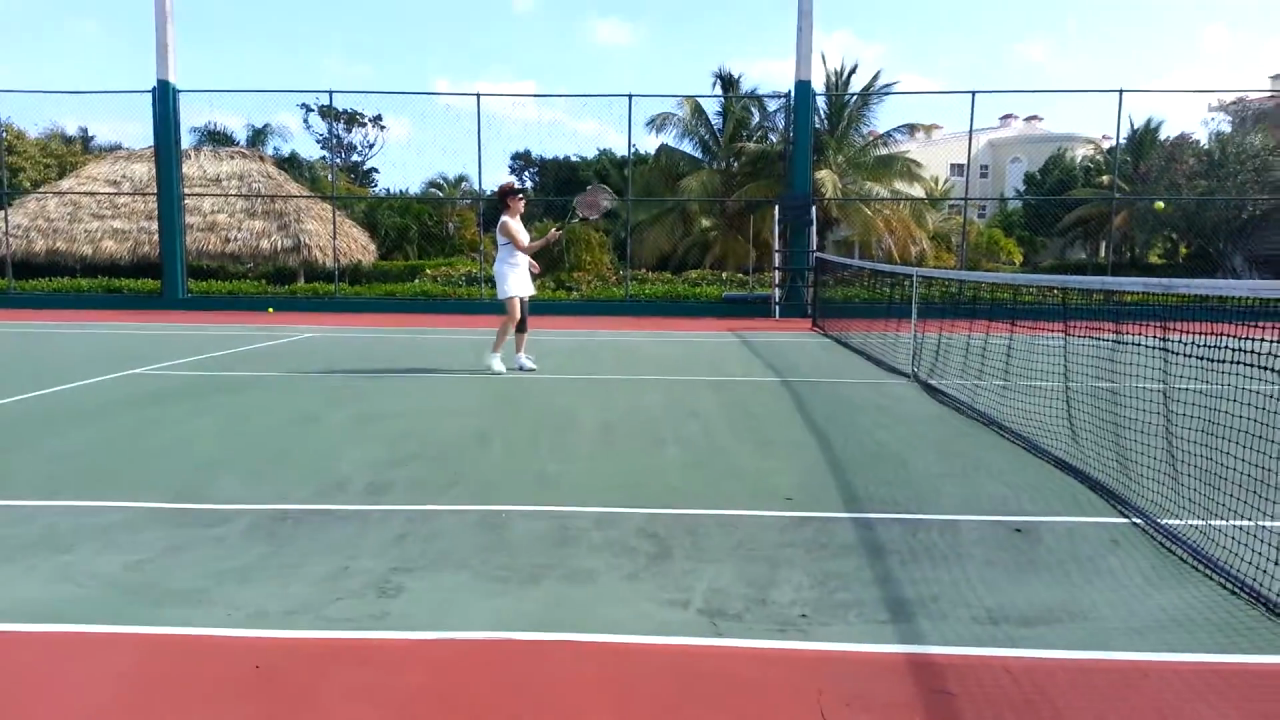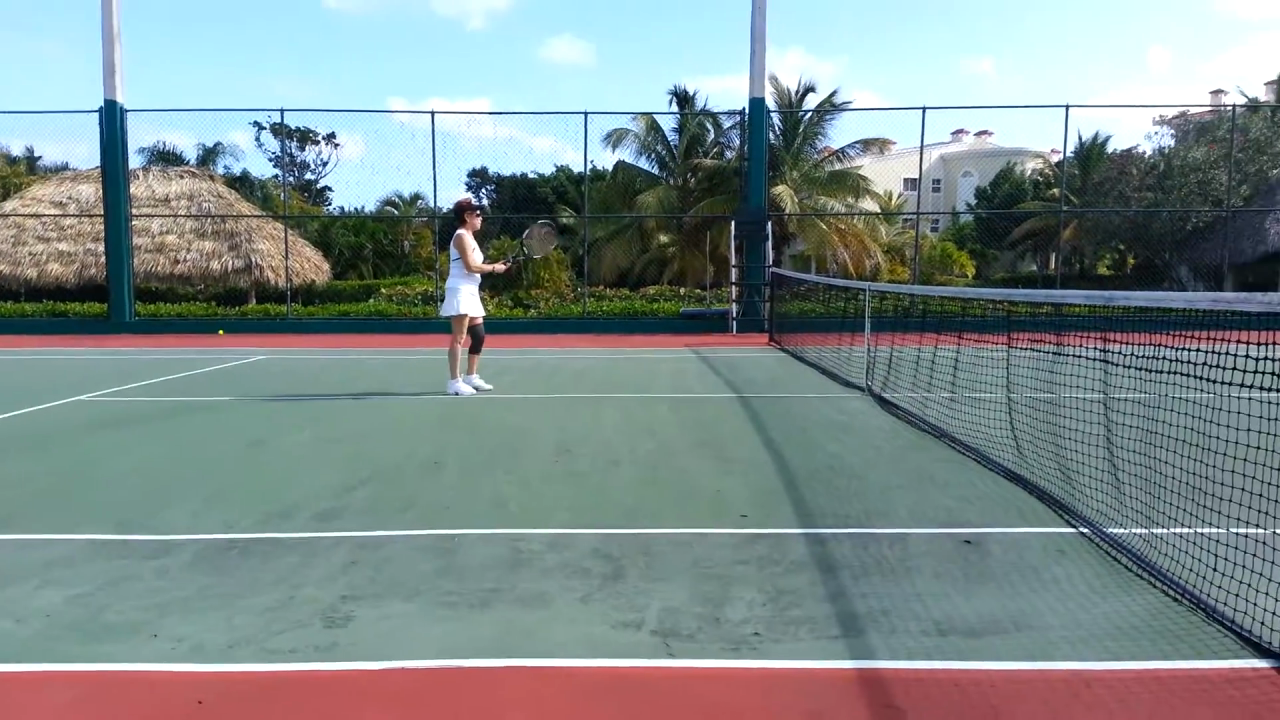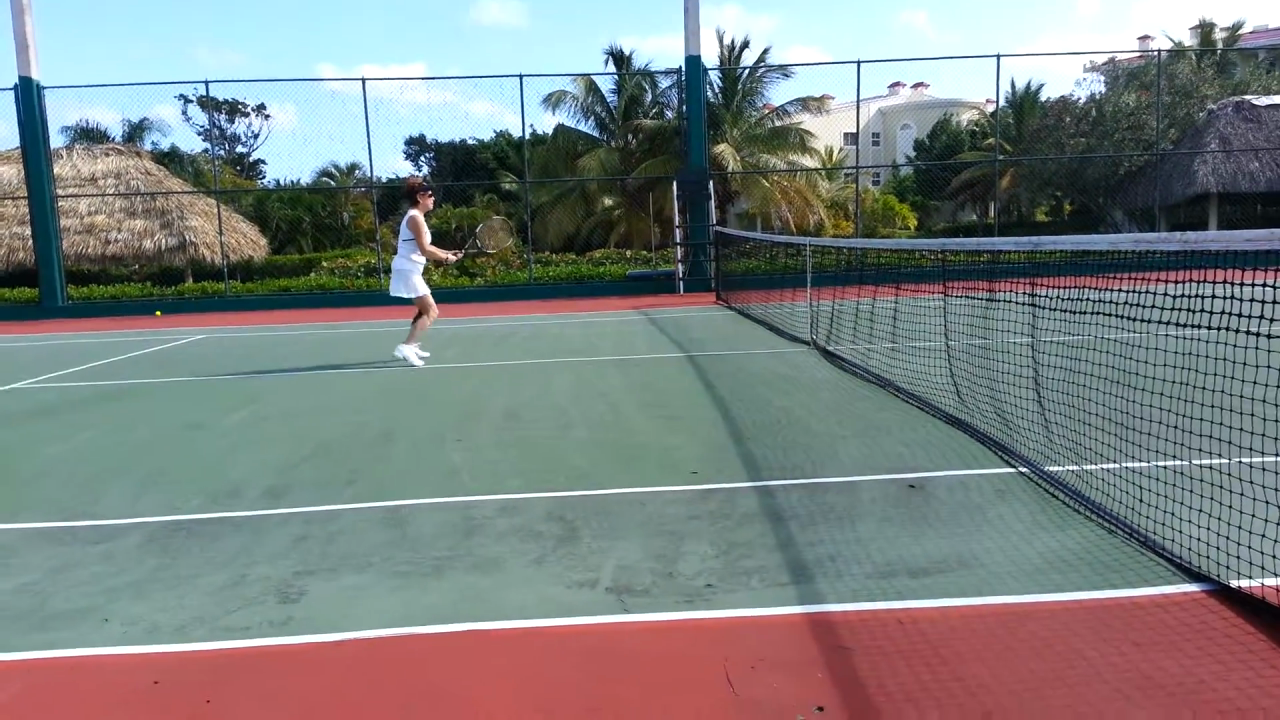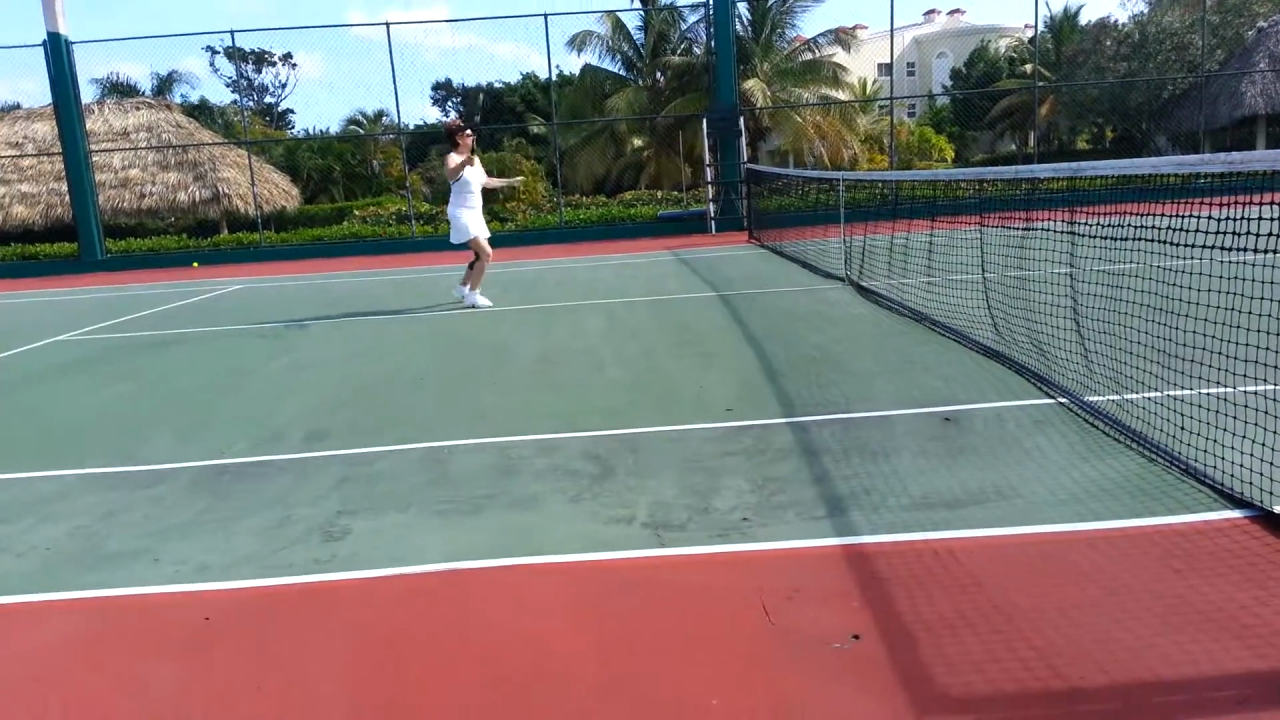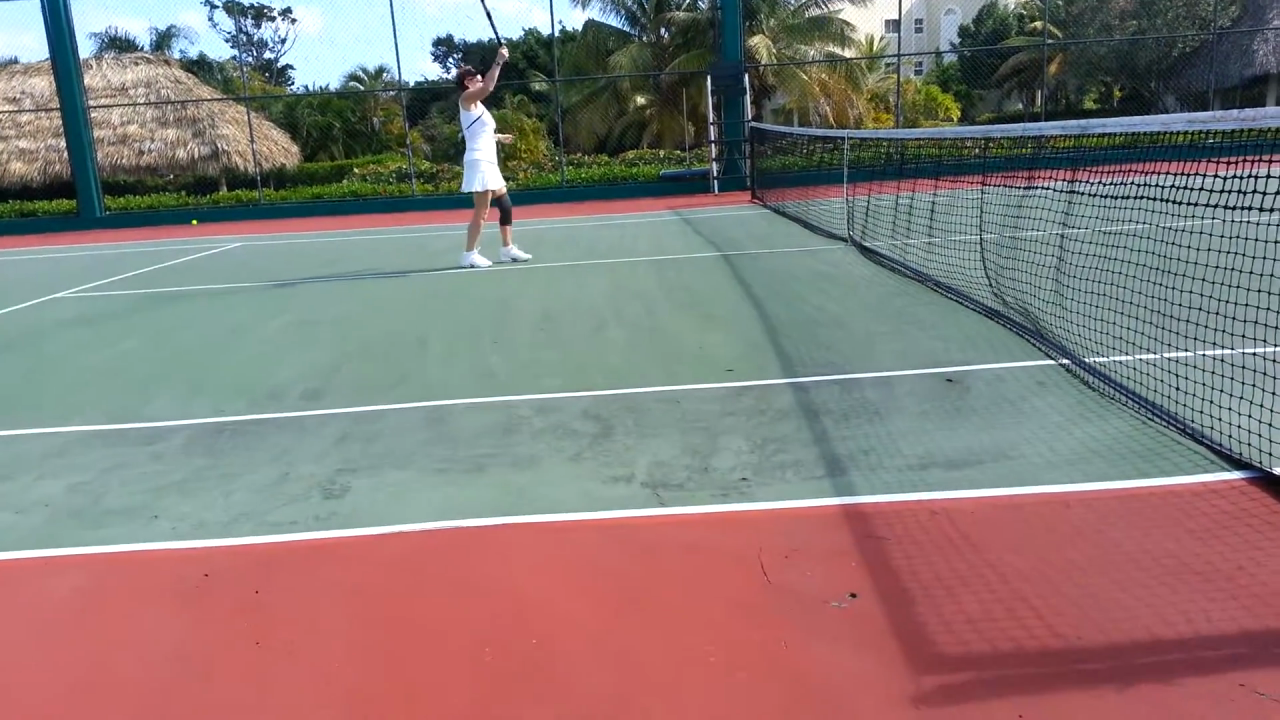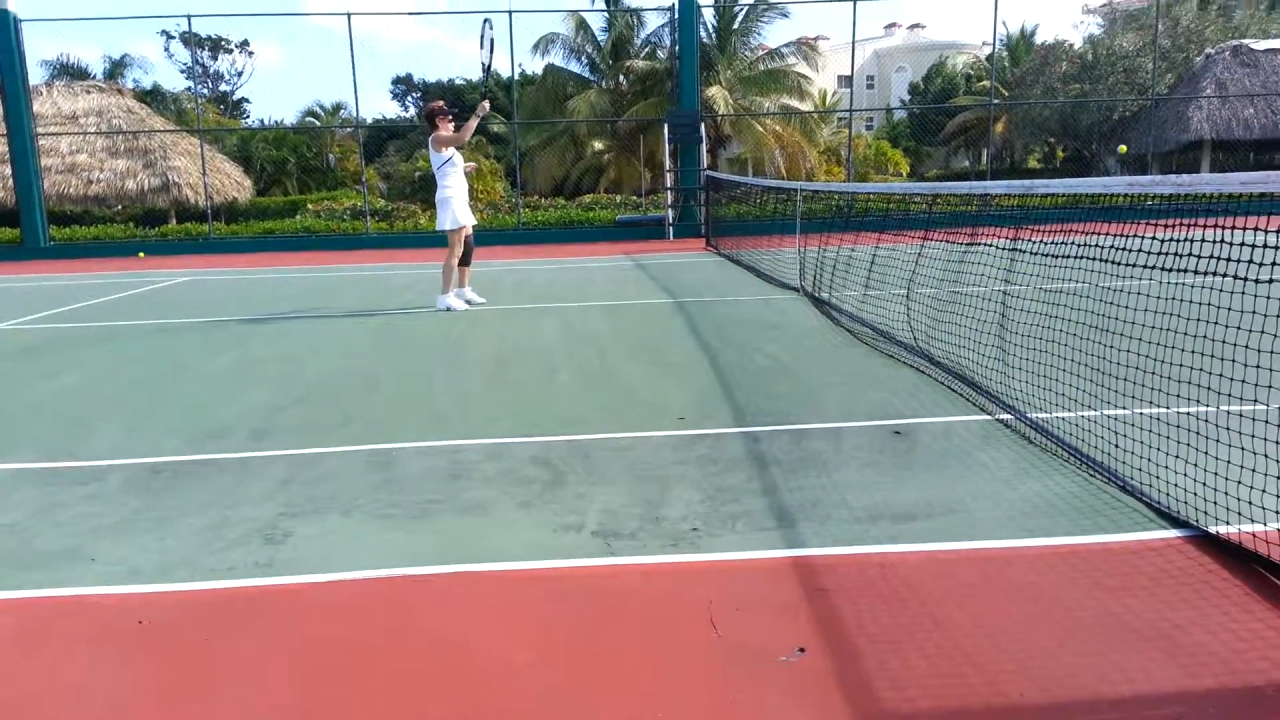
dt=0.7s
person 1, frame 1
left shoulder: (516, 218)
right shoulder: (506, 223)
right elbow: (524, 248)
left wrist: (528, 260)
right wrist: (547, 239)
left hip: (520, 273)
right hip: (508, 274)
left knee: (522, 317)
right knee: (513, 316)
left ankle: (520, 356)
right ankle: (494, 355)
person 1, frame 2
left shoulder: (469, 237)
right shoulder: (461, 236)
right elbow: (471, 267)
left wrist: (495, 266)
right wrist: (494, 268)
left hip: (470, 292)
right hip: (460, 291)
left knee: (478, 335)
right knee: (459, 338)
left ankle: (471, 377)
right ankle: (454, 382)
person 1, frame 3
left shoulder: (416, 217)
right shoulder: (415, 218)
left elbow: (425, 246)
right elbow: (425, 251)
left wrist: (448, 252)
right wrist: (446, 258)
left hip: (409, 271)
right hip: (407, 271)
left knee: (425, 310)
right knee: (431, 312)
left ankle: (410, 347)
right ankle: (405, 347)
person 1, frame 4
left shoulder: (474, 159)
right shoulder: (452, 158)
left elbow: (485, 182)
right elbow: (450, 176)
left wrist: (510, 182)
right wrist: (464, 164)
left hip: (475, 214)
right hip: (462, 215)
left knee: (481, 254)
right knee: (486, 253)
left ankle: (462, 288)
right ankle: (472, 294)
person 1, frame 5
left shoulder: (476, 105)
right shoulder: (467, 98)
right elbow: (487, 88)
left wrist: (498, 136)
right wrist: (499, 62)
left hip: (489, 162)
right hip: (478, 162)
left knee: (505, 206)
right knee: (481, 212)
left ankle: (508, 248)
right ankle: (469, 254)
person 1, frame 6
left shoulder: (443, 142)
right shoulder: (437, 138)
right elbow: (462, 137)
left wrist: (462, 168)
right wrist: (478, 114)
left hip: (458, 200)
right hip: (450, 200)
left knee: (467, 247)
right knee: (455, 250)
left ankle: (463, 290)
right ankle: (445, 297)
